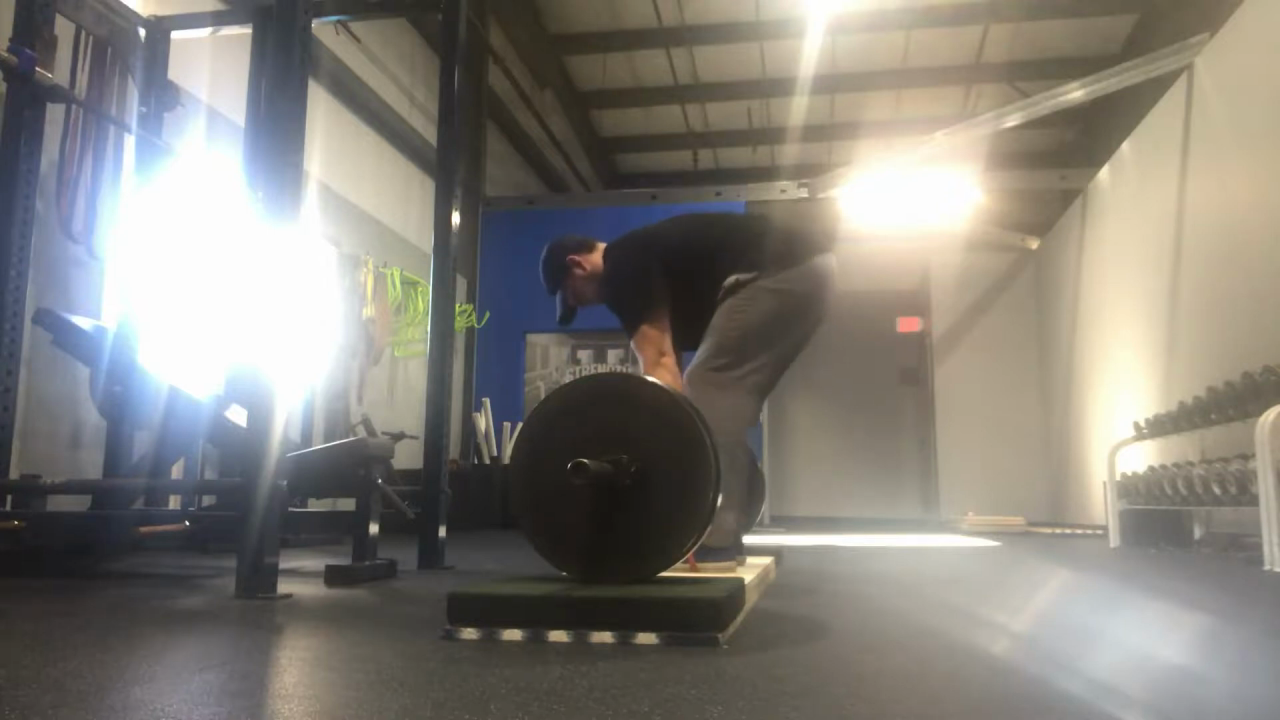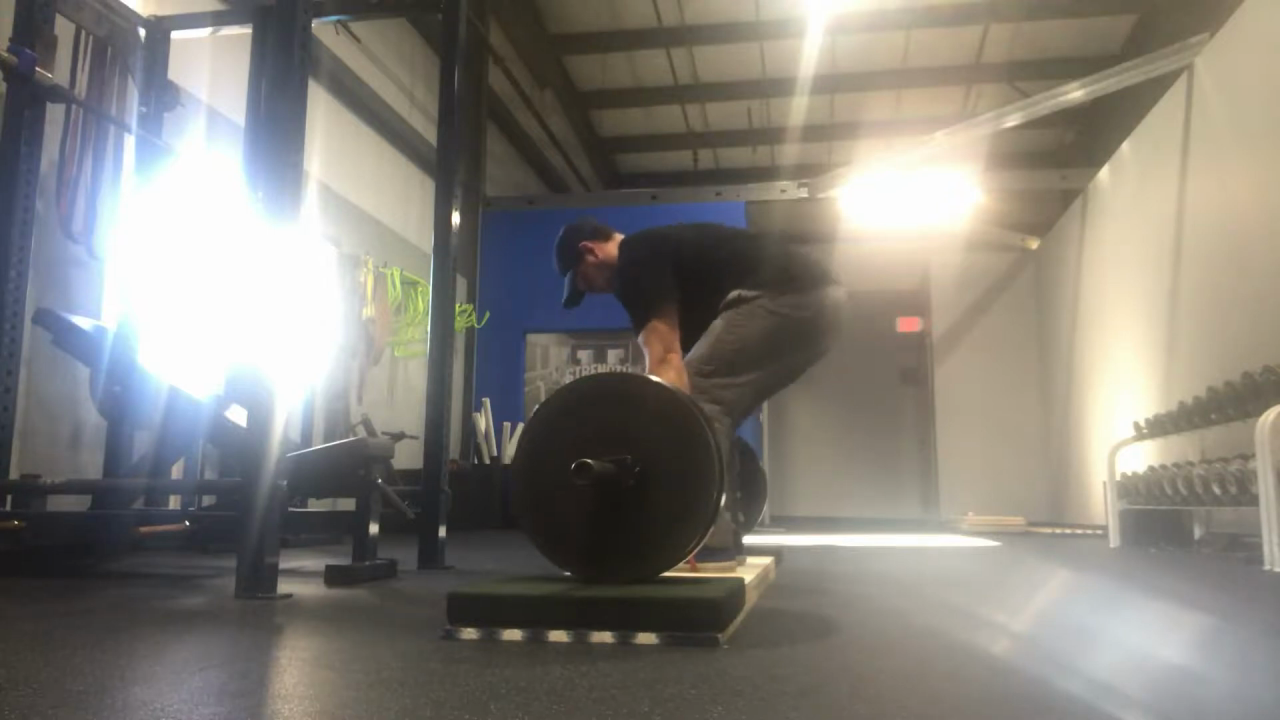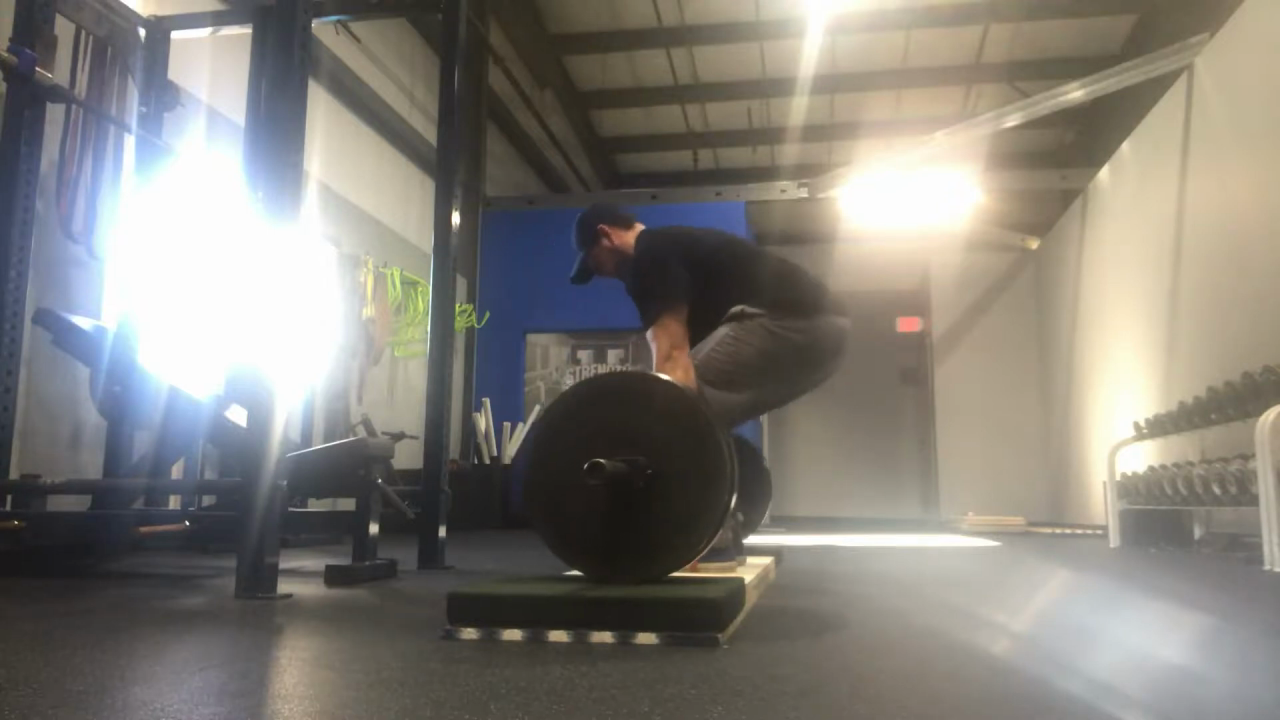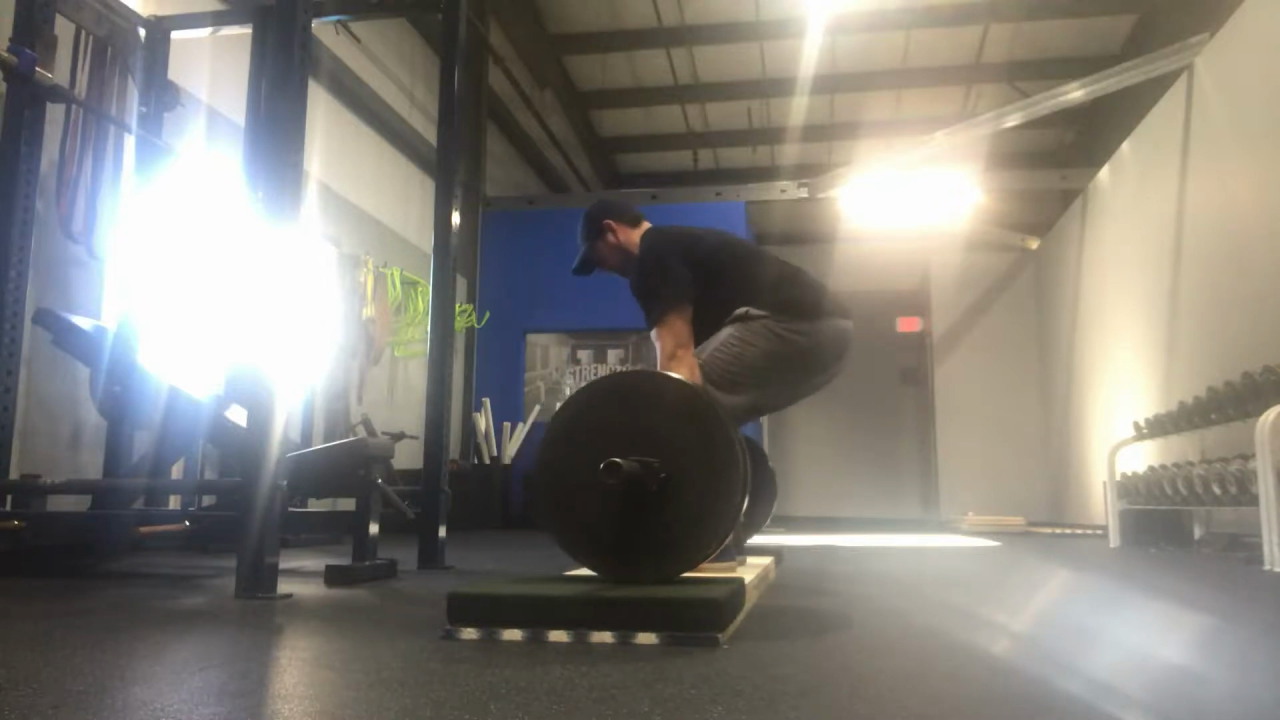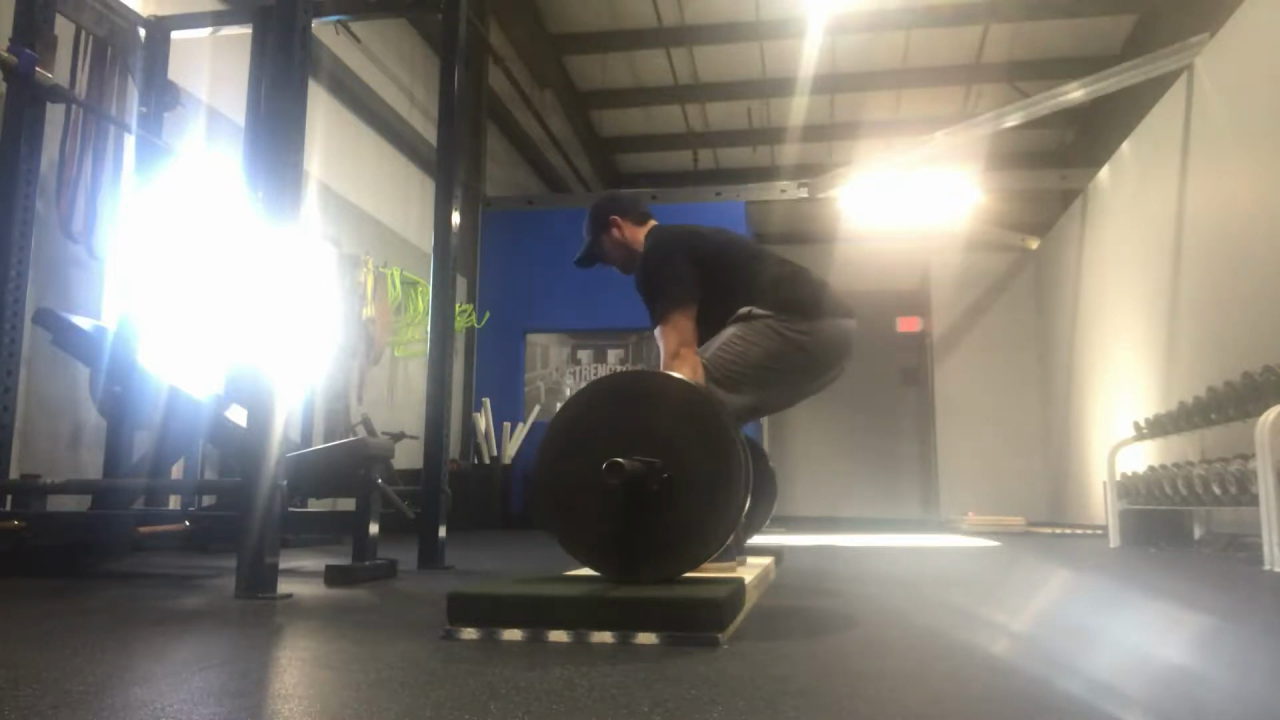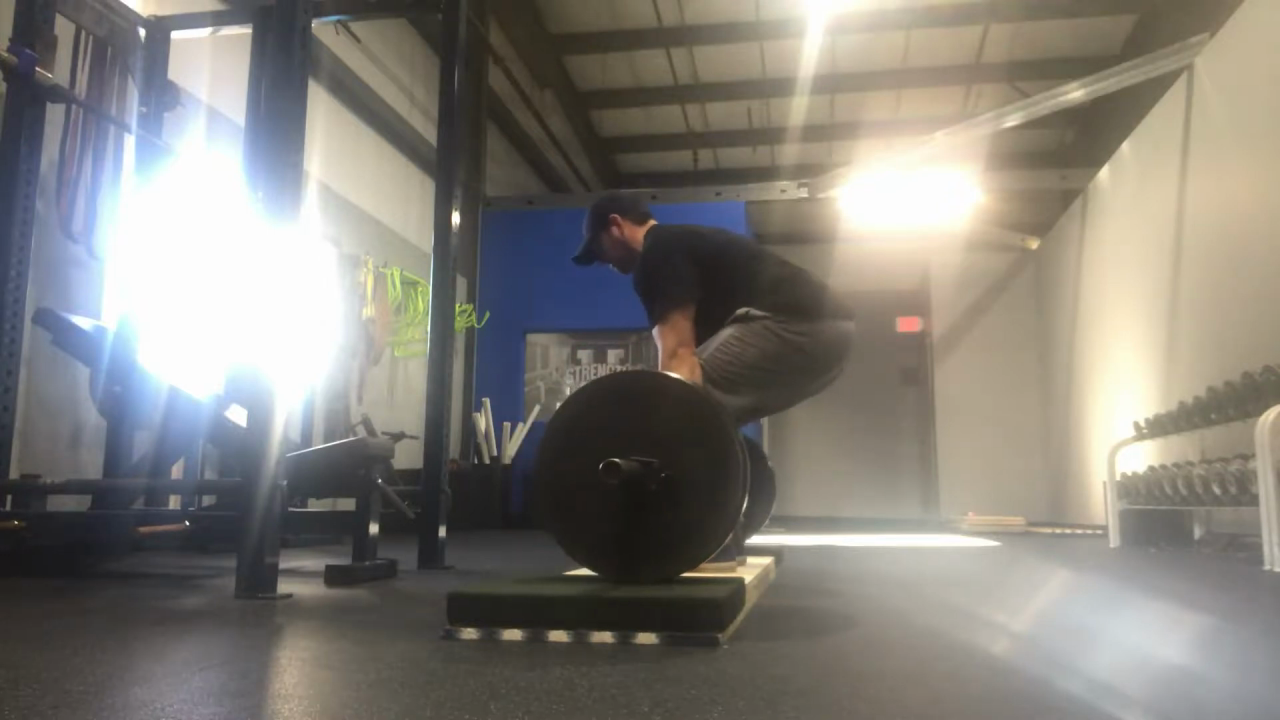
dt=0.2s
person 1, frame 1
left shoulder: (624, 265)
right shoulder: (642, 255)
left elbow: (659, 361)
right elbow: (667, 357)
left hip: (786, 270)
right hip: (809, 265)
left knee: (707, 391)
right knee: (721, 396)
left ankle: (712, 542)
right ankle: (724, 535)
person 1, frame 2
left shoulder: (636, 260)
right shoulder: (655, 250)
left elbow: (664, 357)
right elbow: (676, 353)
left hip: (790, 296)
right hip: (817, 293)
left knee: (694, 397)
right knee: (706, 402)
left ankle: (709, 543)
right ankle: (722, 538)
person 1, frame 3
left shoulder: (649, 256)
right shoulder: (671, 248)
left elbow: (671, 354)
right elbow: (685, 351)
left hip: (791, 320)
right hip: (822, 323)
left ankle: (707, 543)
right ankle: (720, 536)
person 1, frame 4
left shoulder: (655, 255)
right shoulder: (677, 246)
left elbow: (676, 353)
right elbow: (688, 351)
left hip: (797, 321)
right hip: (826, 324)
right ankle: (722, 539)
person 1, frame 5
left shoulder: (659, 253)
right shoulder: (681, 244)
left elbow: (680, 354)
right elbow: (692, 351)
left hip: (798, 324)
right hip: (828, 325)
person 1, frame 6
left shoulder: (658, 253)
right shoulder: (680, 245)
left elbow: (678, 353)
right elbow: (691, 352)
left hip: (798, 325)
right hip: (826, 328)
